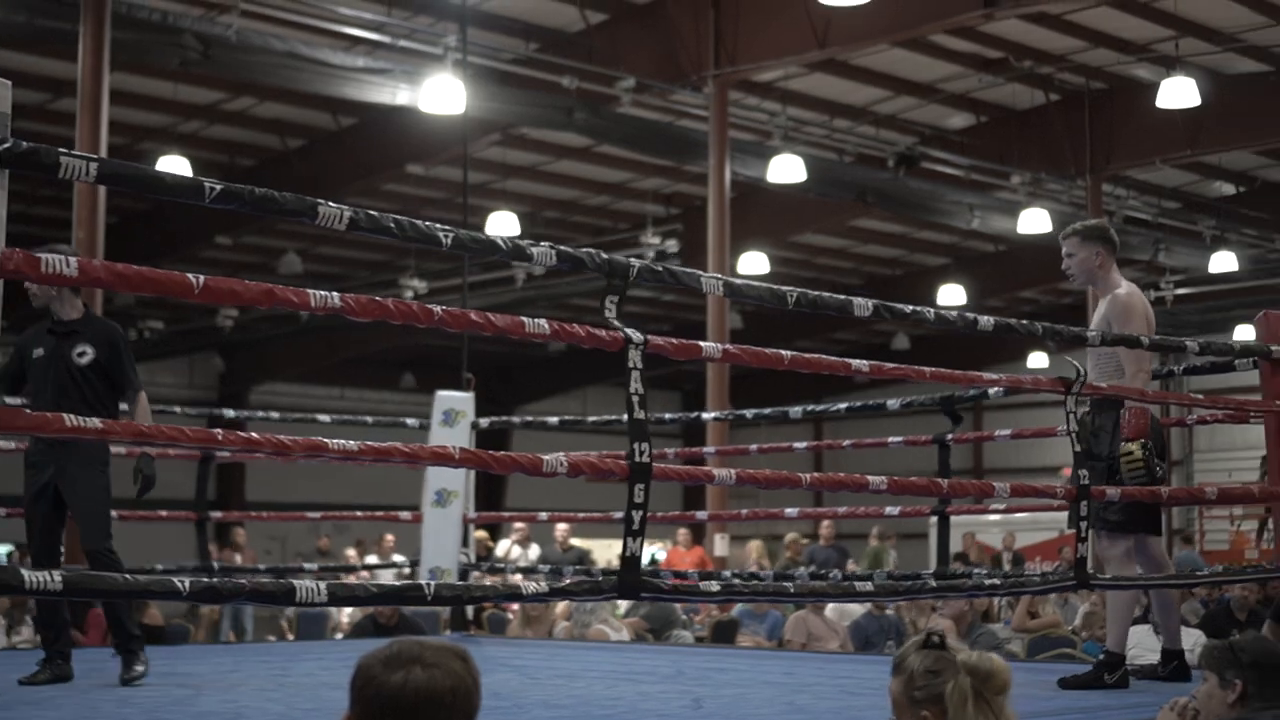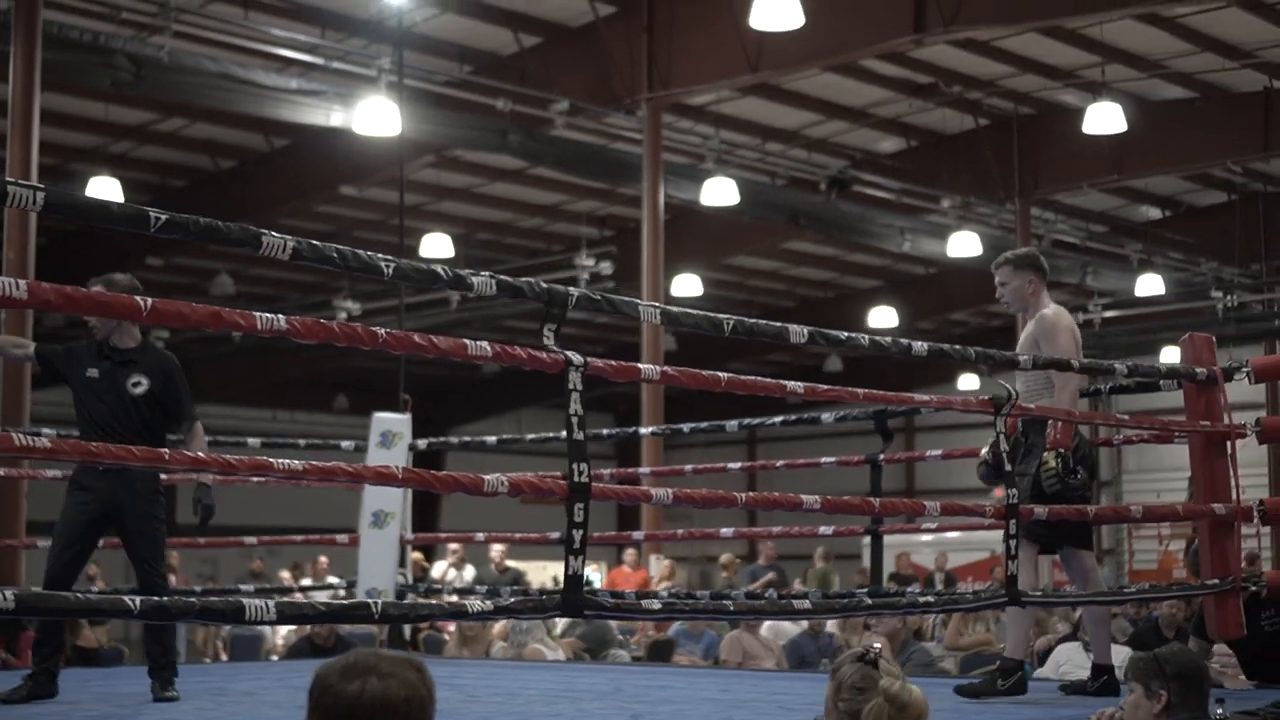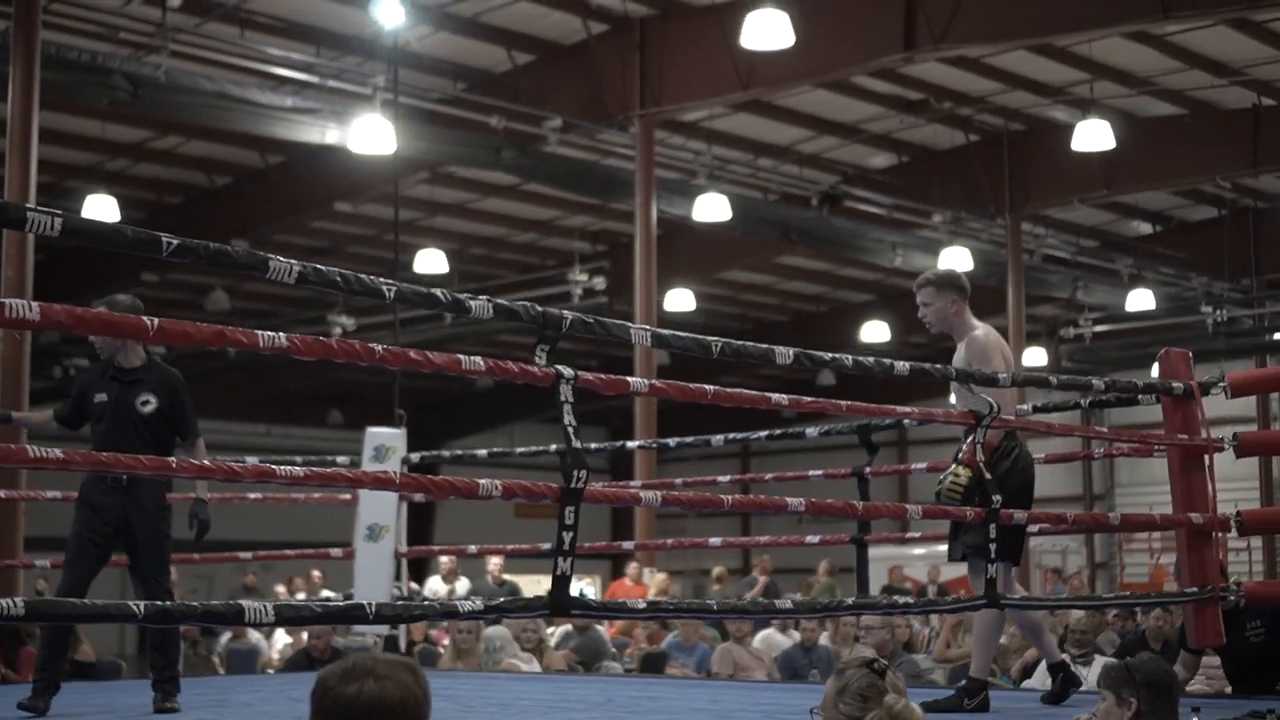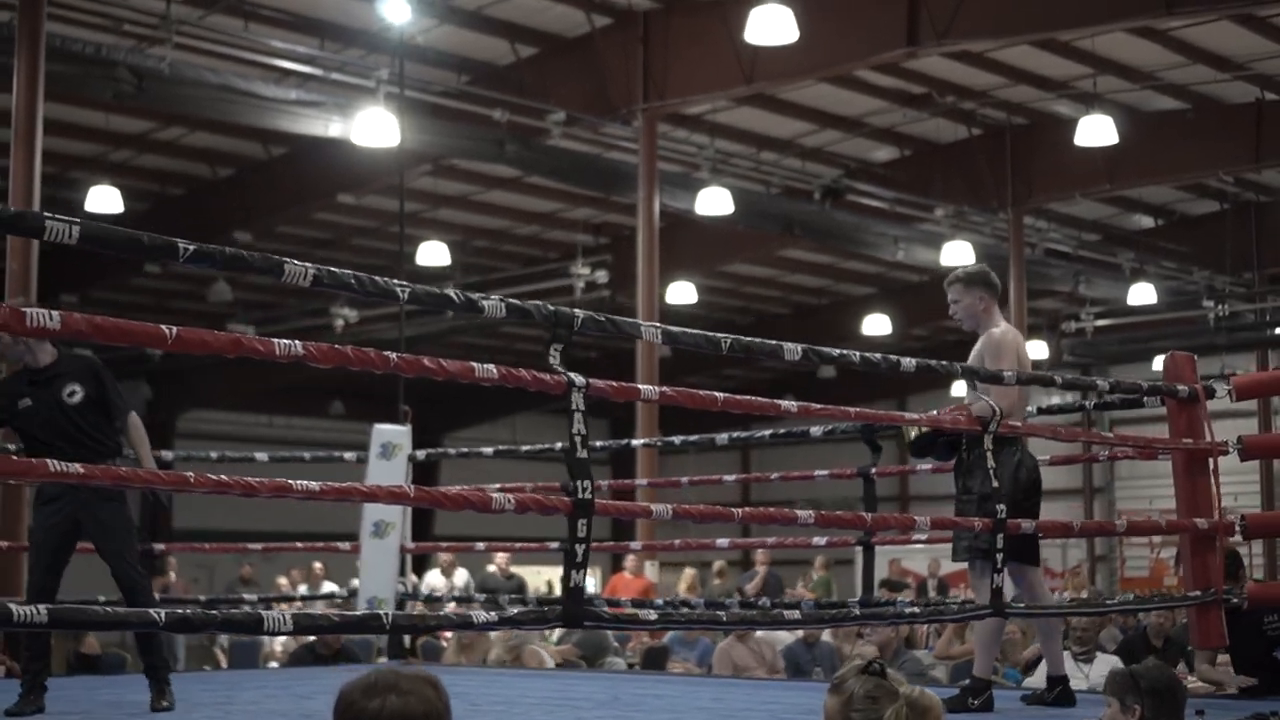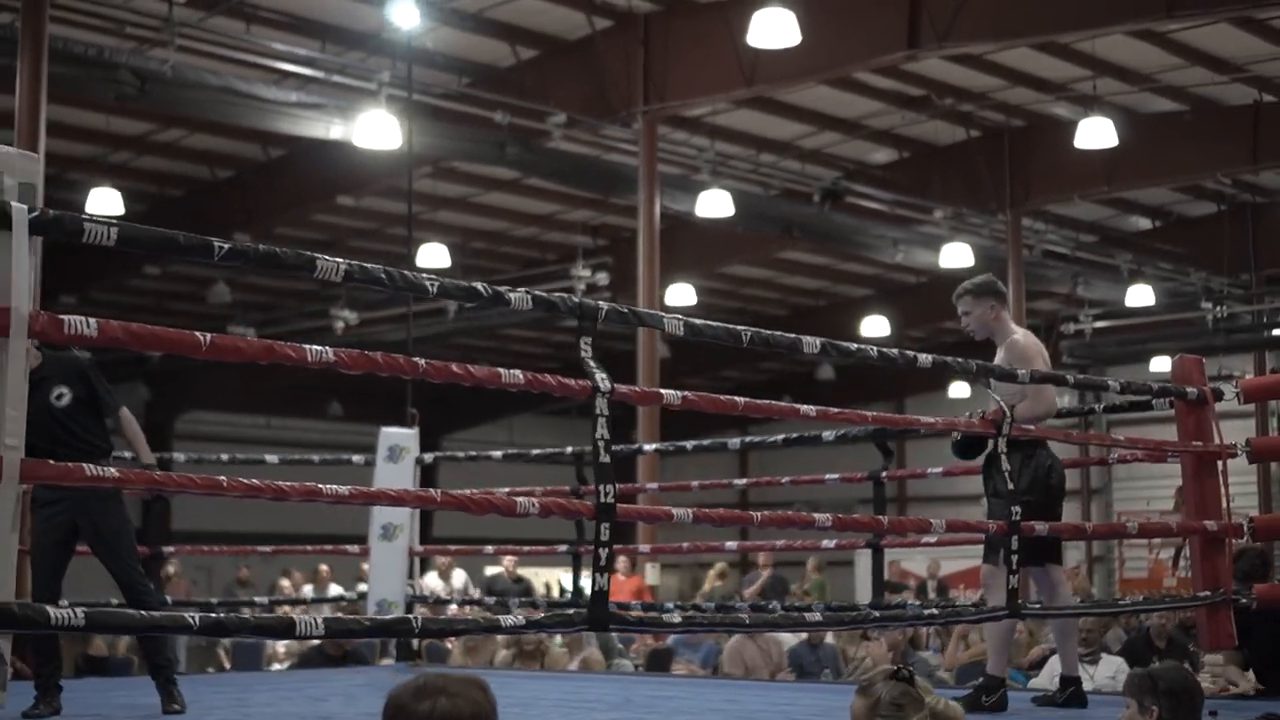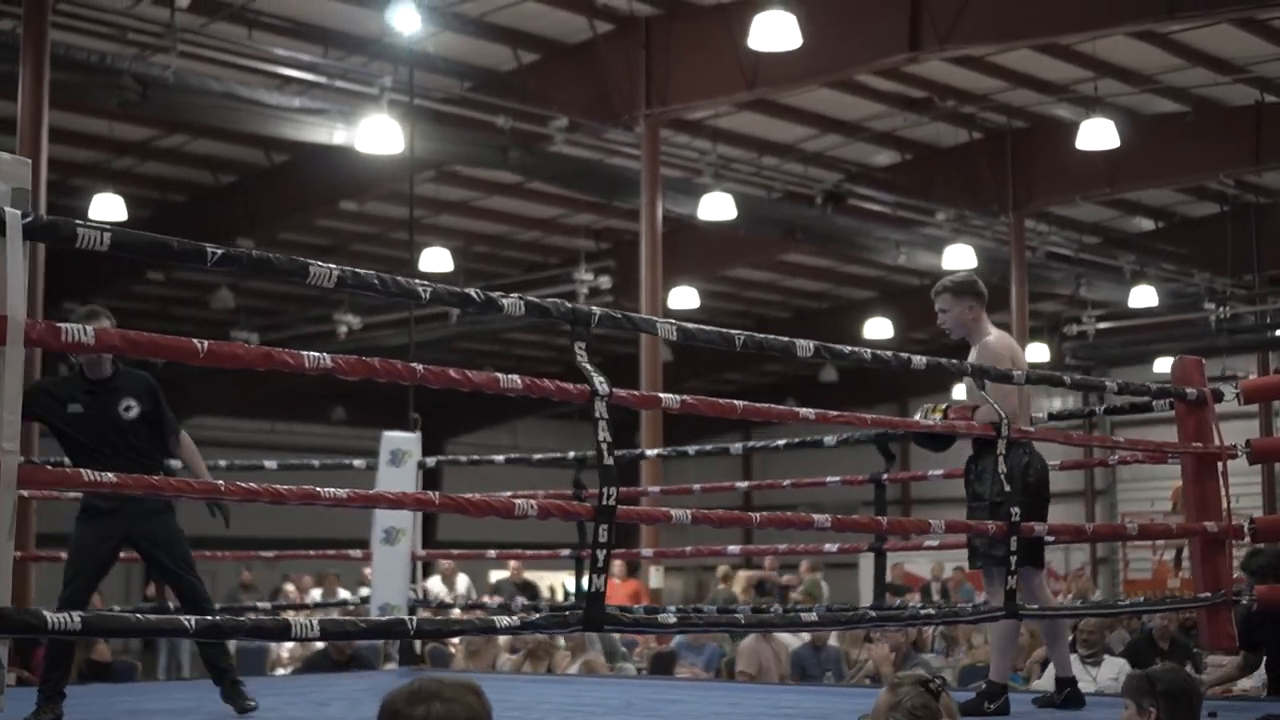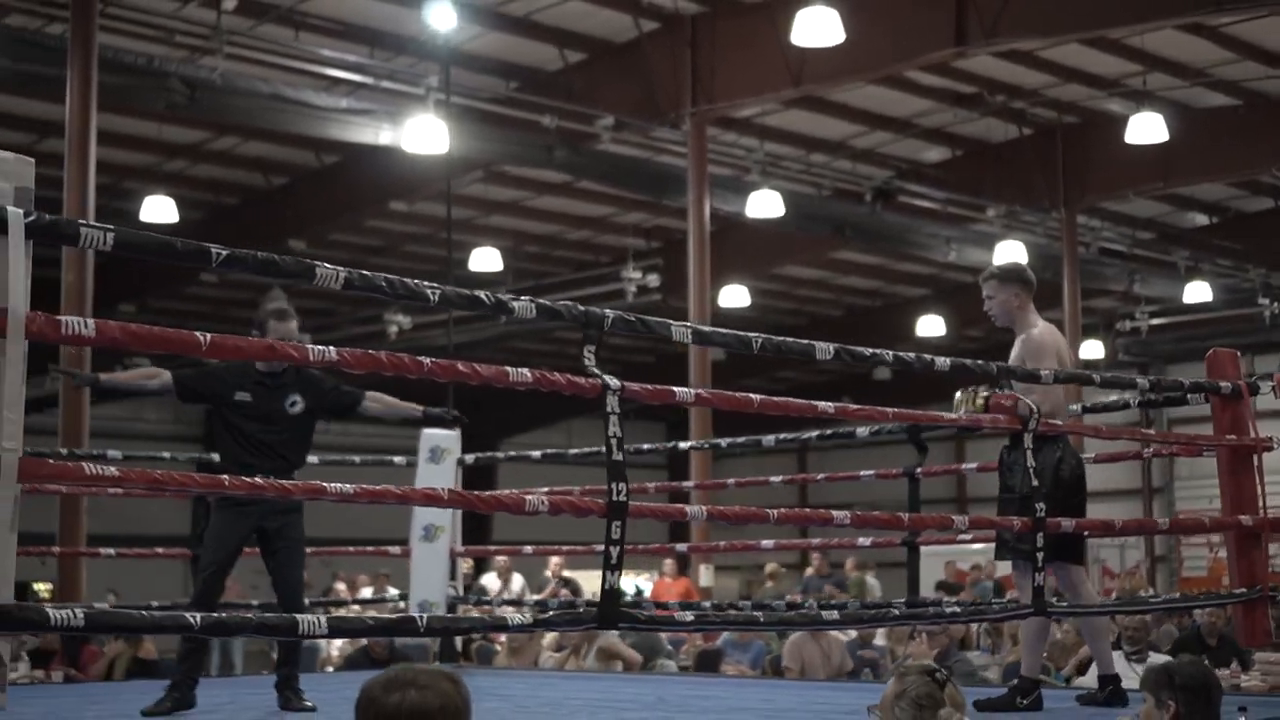
dt=0.5s
person 1, frame 1
left shoulder: (1124, 300)
right shoulder: (1110, 303)
left elbow: (1137, 377)
left wrist: (1133, 441)
left hip: (1122, 430)
right hip: (1113, 430)
left knee: (1114, 547)
right knee: (1145, 547)
left ankle: (1113, 663)
right ankle: (1174, 657)
person 1, frame 2
left shoulder: (1051, 319)
right shoulder: (1036, 327)
left elbow: (1067, 392)
left wrist: (1055, 449)
right wrist: (1002, 443)
left hip: (1053, 448)
right hip: (1042, 448)
left knee: (1023, 552)
right knee: (1080, 563)
left ankle: (1011, 668)
right ankle: (1103, 673)
person 1, frame 3
left shoulder: (980, 341)
right shoulder: (969, 346)
left elbow: (1000, 411)
left wrist: (966, 465)
right wrist: (968, 465)
left hip: (998, 464)
right hip: (991, 465)
left knee: (986, 575)
right knee: (998, 578)
left ankle: (975, 689)
right ankle: (1058, 667)
person 1, frame 4
left shoulder: (999, 338)
right shoulder: (997, 341)
left elbow: (1005, 404)
left wrist: (948, 419)
right wrist: (958, 429)
left hip: (996, 463)
right hip: (1001, 462)
left knee: (985, 574)
right knee: (1026, 575)
left ankle: (979, 688)
right ankle: (1058, 682)
person 1, frame 5
left shoulder: (1019, 345)
right shoulder: (1011, 349)
left elbow: (1044, 405)
left wrist: (990, 423)
left hip: (1024, 467)
right hip: (1026, 468)
left knee: (998, 574)
right knee: (1048, 577)
left ankle: (992, 686)
right ankle: (1070, 684)
person 1, frame 6
left shoulder: (990, 346)
right shoulder: (997, 346)
left elbow: (1006, 411)
left wrist: (952, 417)
right wrist: (955, 413)
left hip: (1004, 467)
right hip: (1016, 466)
left knee: (998, 579)
right knee: (1030, 578)
right ankle: (1066, 683)
person 1, frame 7
left shoulder: (1034, 339)
right shoulder: (1042, 339)
left elbow: (1048, 406)
left wrist: (990, 405)
right wrist: (993, 401)
left hip: (1036, 461)
right hip: (1054, 460)
left knee: (1029, 574)
right knee: (1072, 574)
left ankle: (1027, 688)
right ankle: (1109, 682)
person 2, frame 1
left shoulder: (104, 334)
left elbow: (135, 396)
left wrist: (146, 453)
left hip: (85, 455)
right hip: (41, 455)
left knee: (97, 548)
right knee: (42, 560)
left ankle: (131, 649)
right ankle: (56, 658)
person 2, frame 2
left shoulder: (160, 364)
right shoulder: (81, 357)
left elbow: (191, 427)
left wrist: (203, 482)
left hip: (138, 482)
right hip: (89, 479)
left knee: (152, 582)
right knee: (57, 575)
left ankle: (163, 677)
right ankle: (43, 676)
person 2, frame 3
left shoulder: (166, 381)
right shoulder: (93, 380)
left elbow: (193, 443)
right elbow: (58, 419)
left wrist: (201, 497)
right wrist: (7, 418)
left hip: (146, 496)
right hip: (97, 493)
left knee: (157, 594)
right knee: (69, 591)
person 2, frame 4
left shoulder: (85, 368)
left elbow: (128, 419)
left wrist: (152, 473)
left hip: (101, 487)
right hip: (54, 495)
left knee: (134, 583)
right knee: (39, 592)
left ankle: (159, 682)
right ankle: (32, 691)
person 2, frame 5
left shoulder: (72, 368)
left elbow: (120, 415)
left wrist: (149, 466)
left hip: (97, 488)
right hip: (49, 496)
left knee: (135, 584)
right knee: (43, 596)
left ankle: (167, 683)
person 2, frame 6
left shoulder: (140, 385)
right shoulder: (56, 392)
left elbow: (176, 438)
left wrist: (209, 486)
left hip: (150, 503)
right hip: (99, 509)
left knee: (192, 592)
right knee: (71, 602)
left ankle: (230, 683)
person 2, frame 7
left shoulder: (310, 383)
right shoulder: (227, 377)
left elbow: (365, 401)
right elbow: (161, 379)
left wrist: (425, 413)
right wrist: (98, 380)
left hip: (283, 500)
right hip: (233, 496)
left knee: (291, 596)
right knee: (205, 589)
